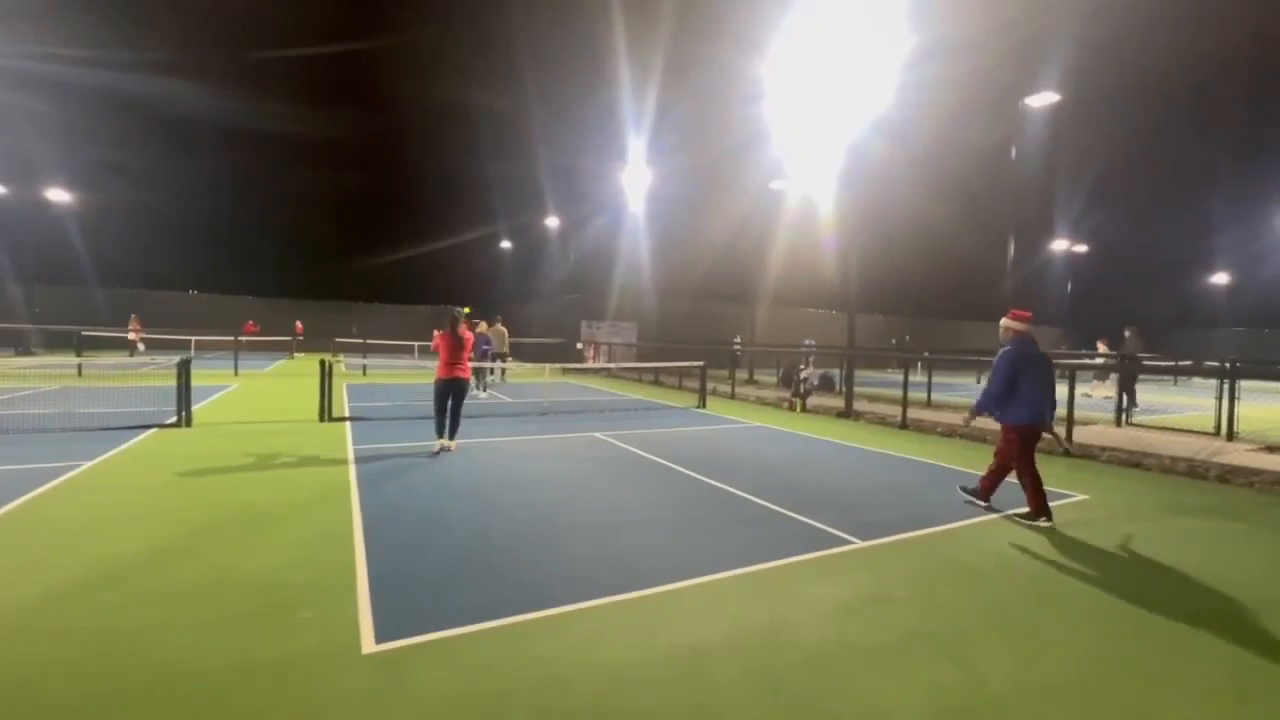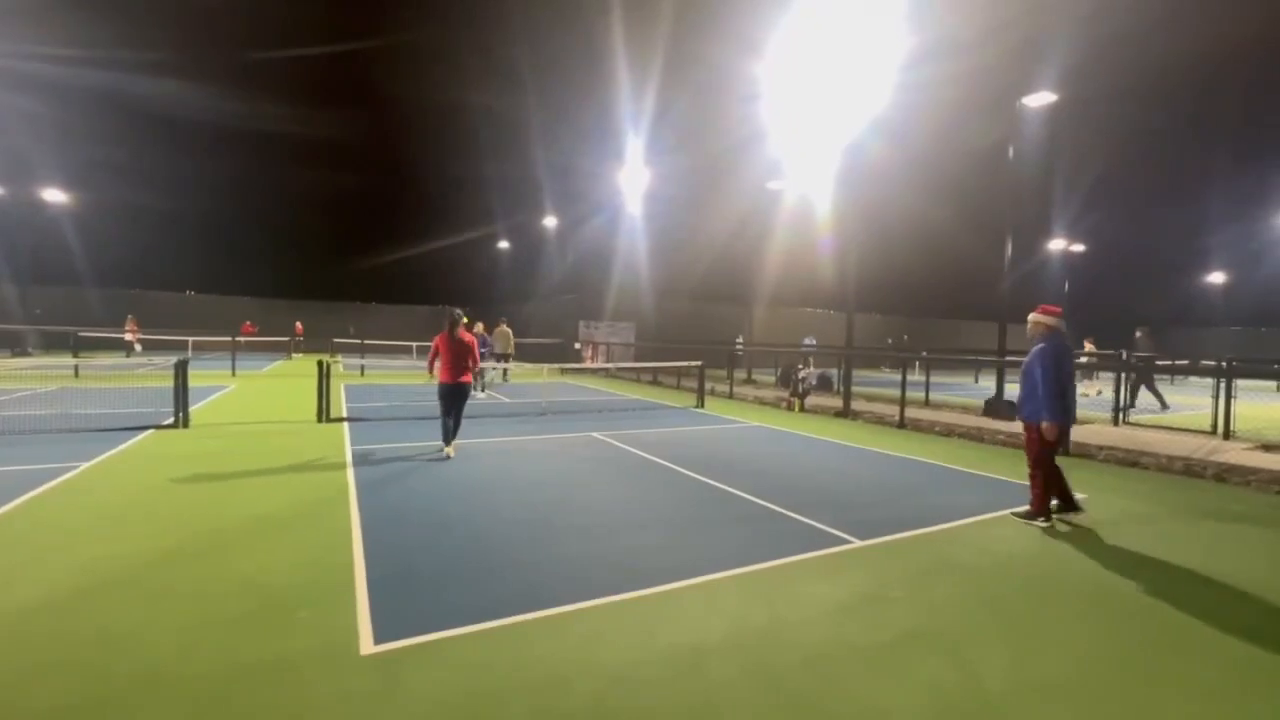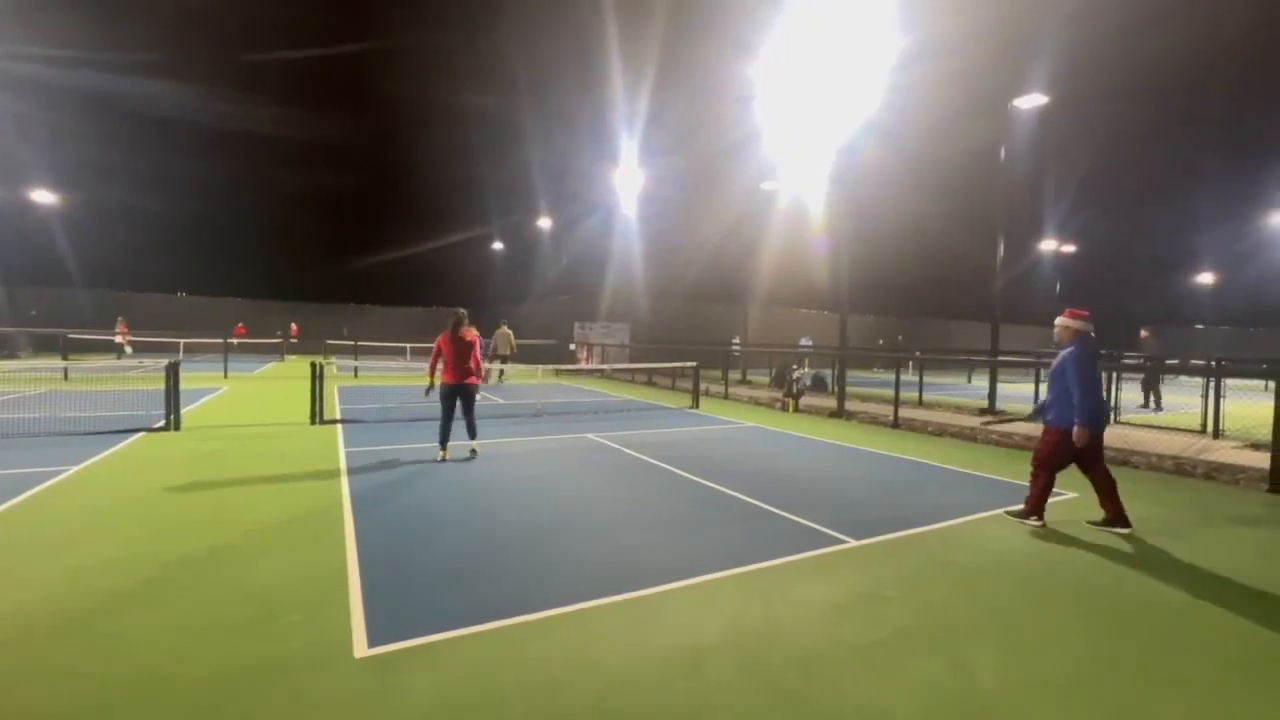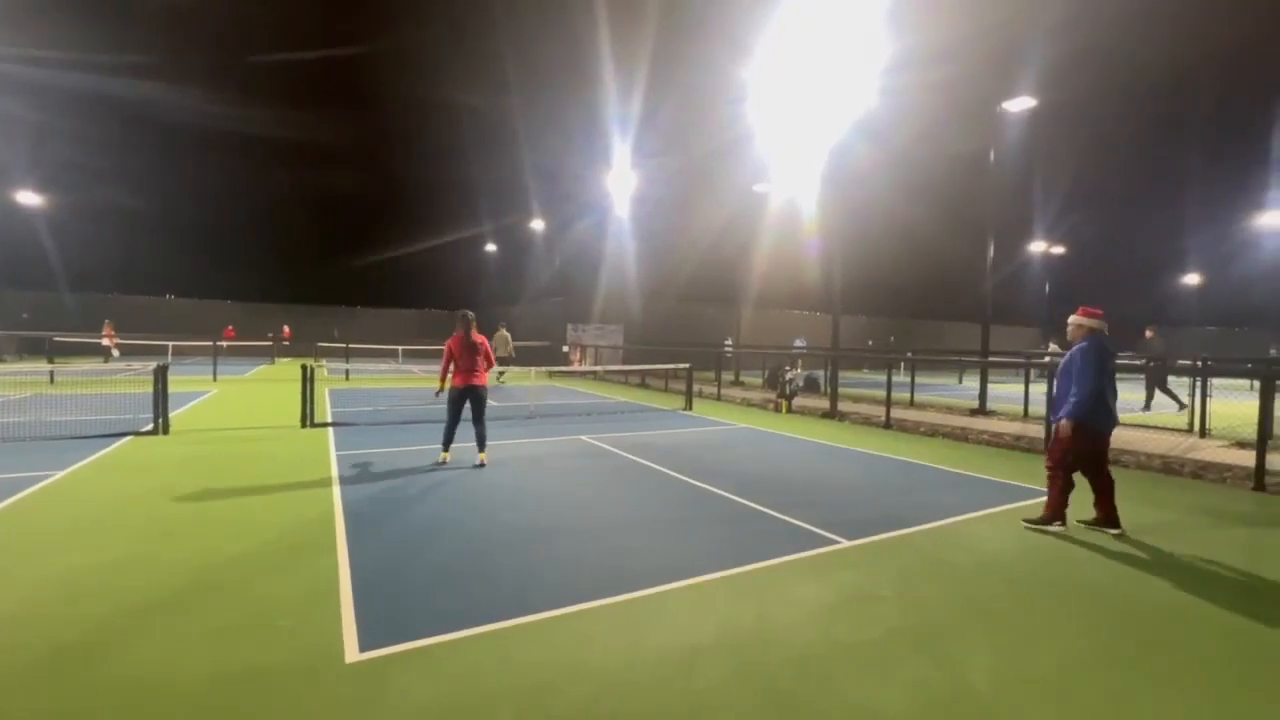
dt=0.3s
person 1, frame 1
left shoulder: (1009, 354)
right shoulder: (1040, 356)
left elbow: (995, 388)
right elbow: (1049, 390)
left wrist: (974, 411)
right wrist: (1047, 418)
left hip: (1017, 419)
right hip: (1035, 419)
left knee: (1023, 464)
right knee: (1003, 457)
left ankle: (1040, 512)
right ankle: (982, 491)
person 1, frame 2
left shoulder: (1044, 350)
right shoulder: (1059, 348)
left elbow: (1048, 387)
left wrist: (1048, 418)
left hip: (1043, 420)
right hip: (1056, 418)
left knee: (1038, 465)
right knee: (1045, 463)
left ankle: (1040, 513)
right ankle: (1067, 503)
person 1, frame 3
left shoulder: (1074, 354)
right shoulder: (1081, 352)
left elbow: (1083, 392)
left wrist: (1082, 422)
right wrist: (1042, 408)
left hip: (1067, 424)
right hip: (1091, 424)
left knee: (1042, 465)
right knee: (1096, 470)
left ankle: (1033, 512)
right ankle: (1117, 518)
person 1, frame 4
left shoulder: (1083, 351)
right shoulder: (1102, 352)
left elbow: (1084, 389)
right elbow: (1106, 391)
left wrist: (1070, 417)
right wrist: (1101, 420)
left hip: (1079, 423)
right hip: (1100, 423)
left knee: (1058, 467)
right knee: (1098, 471)
left ankle: (1053, 516)
right ankle: (1108, 519)
